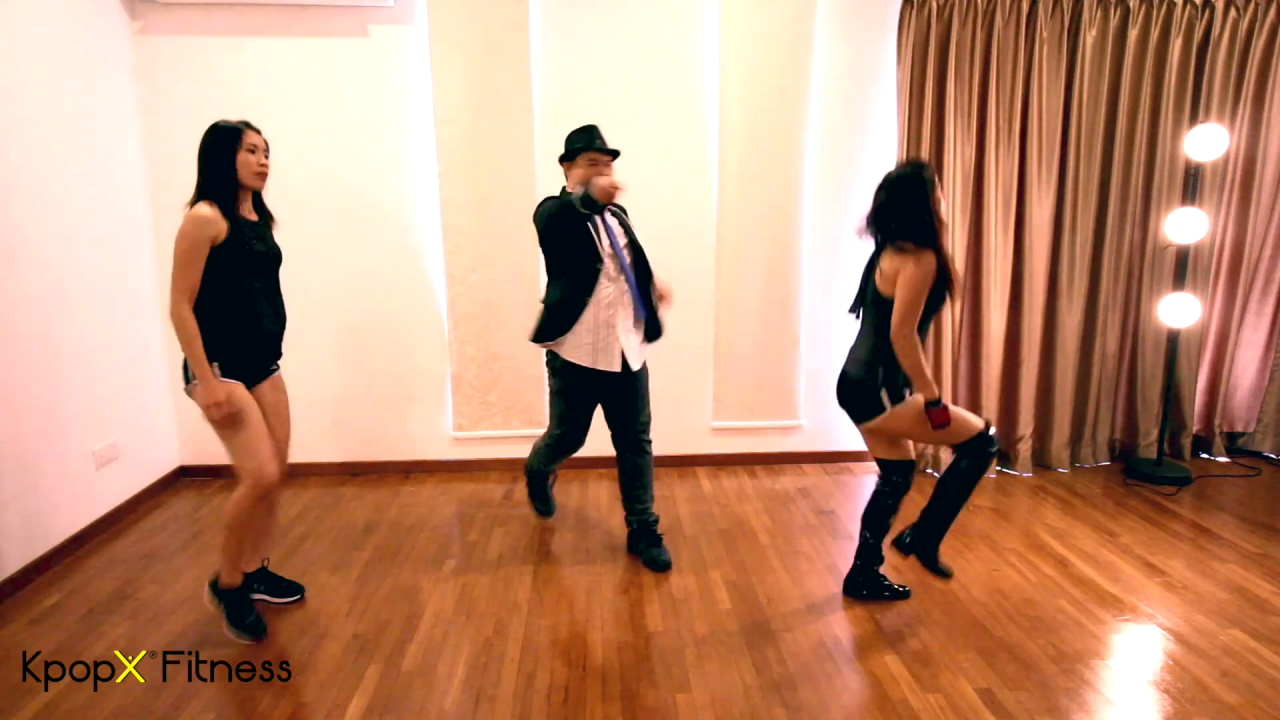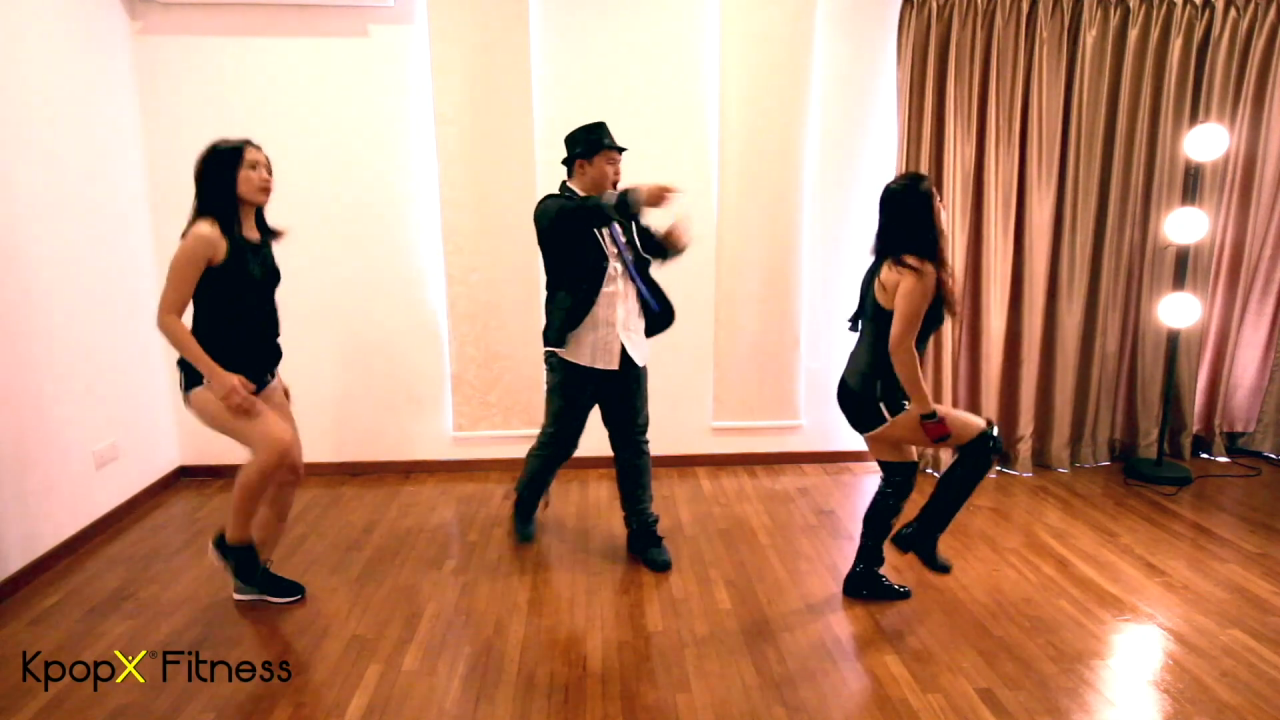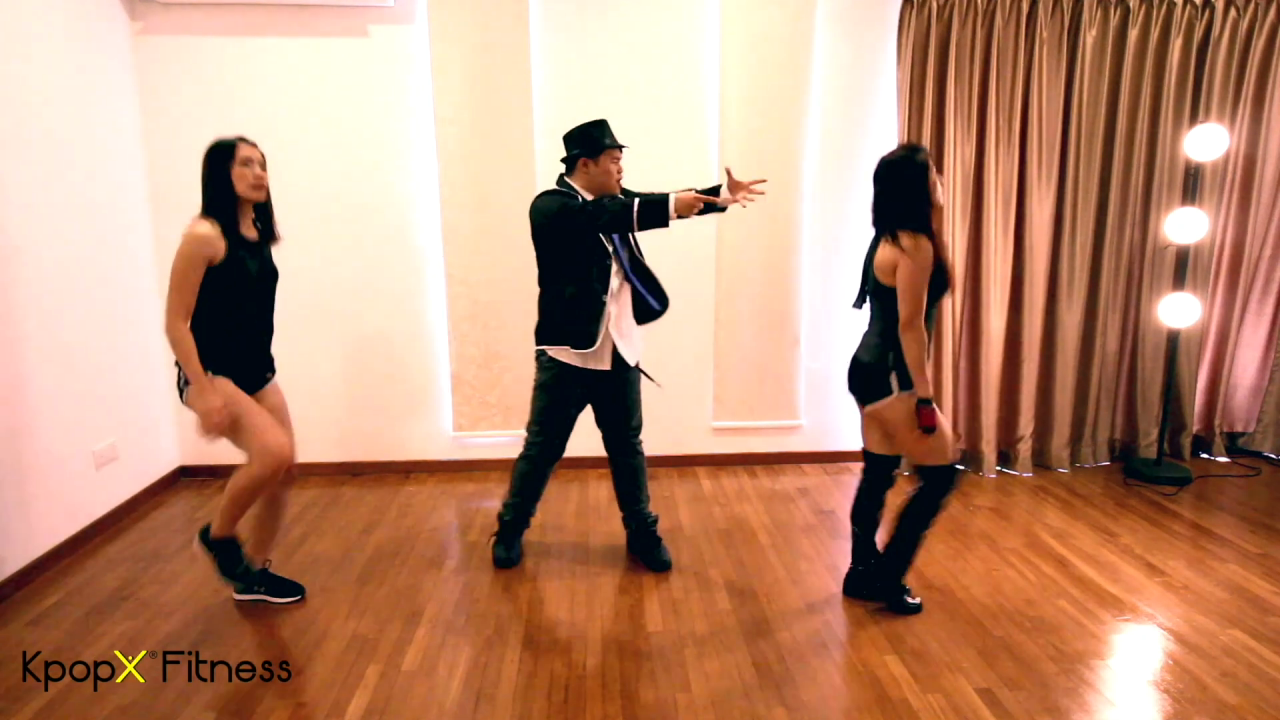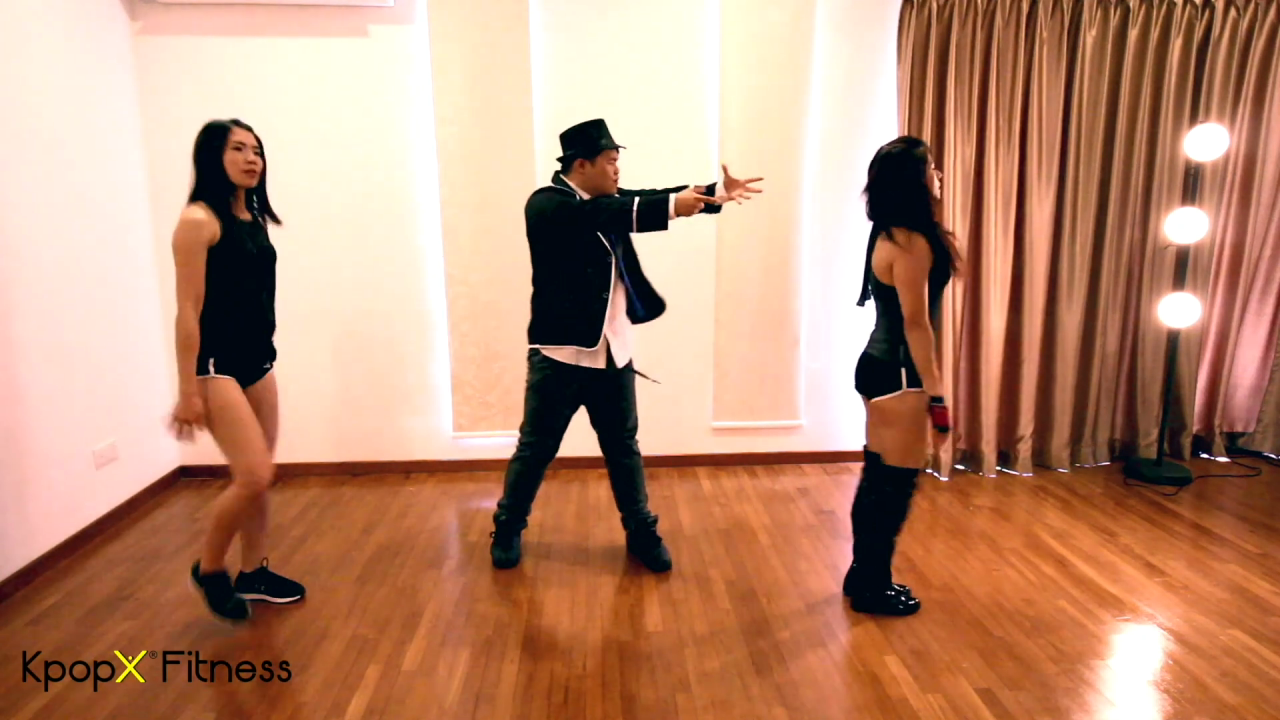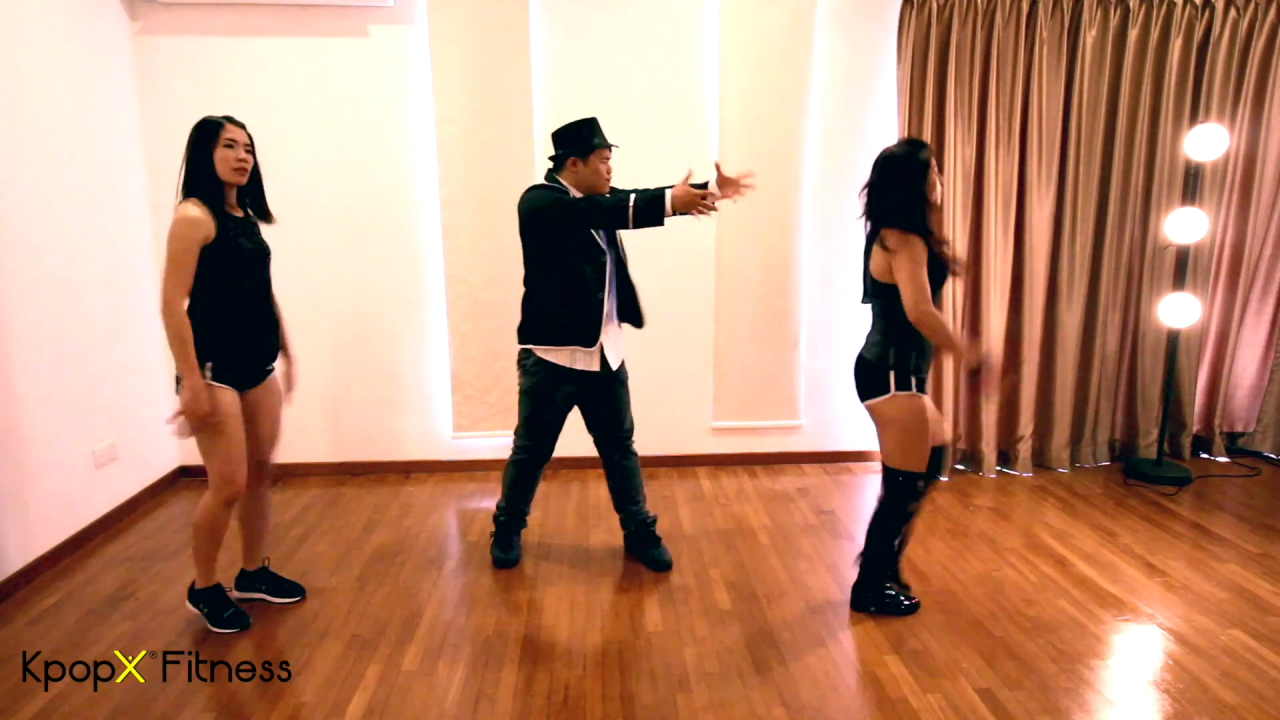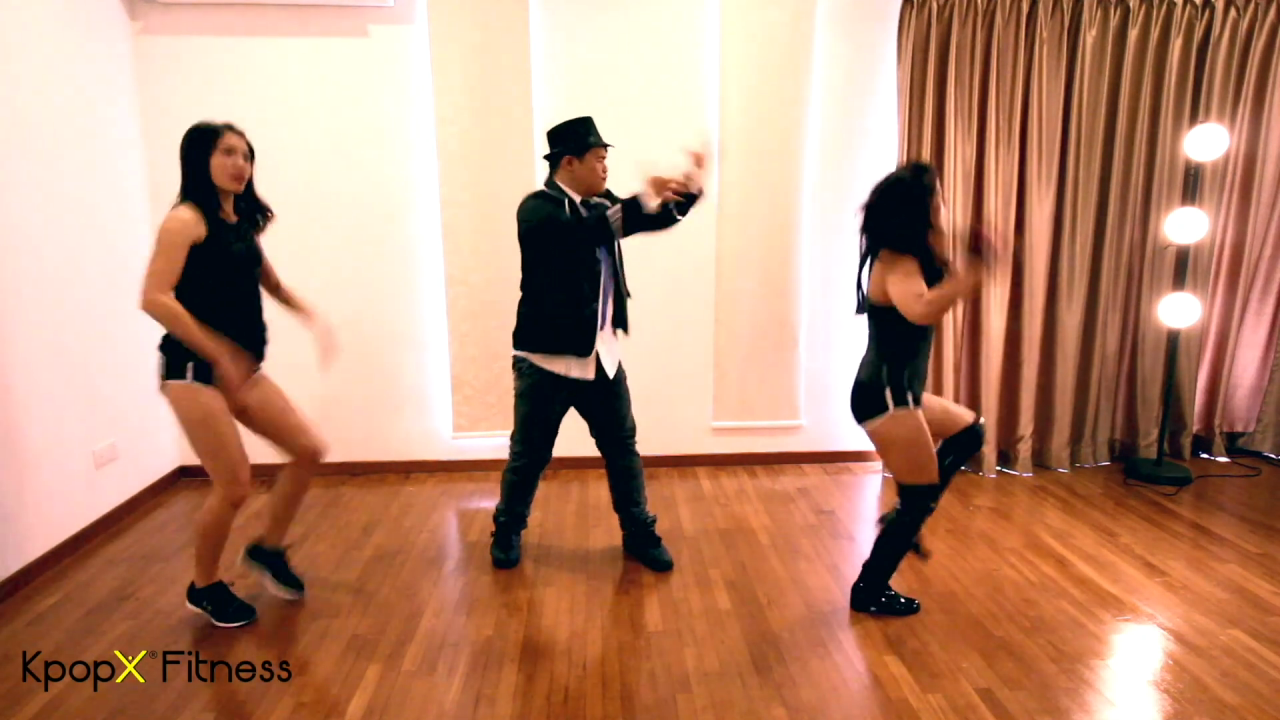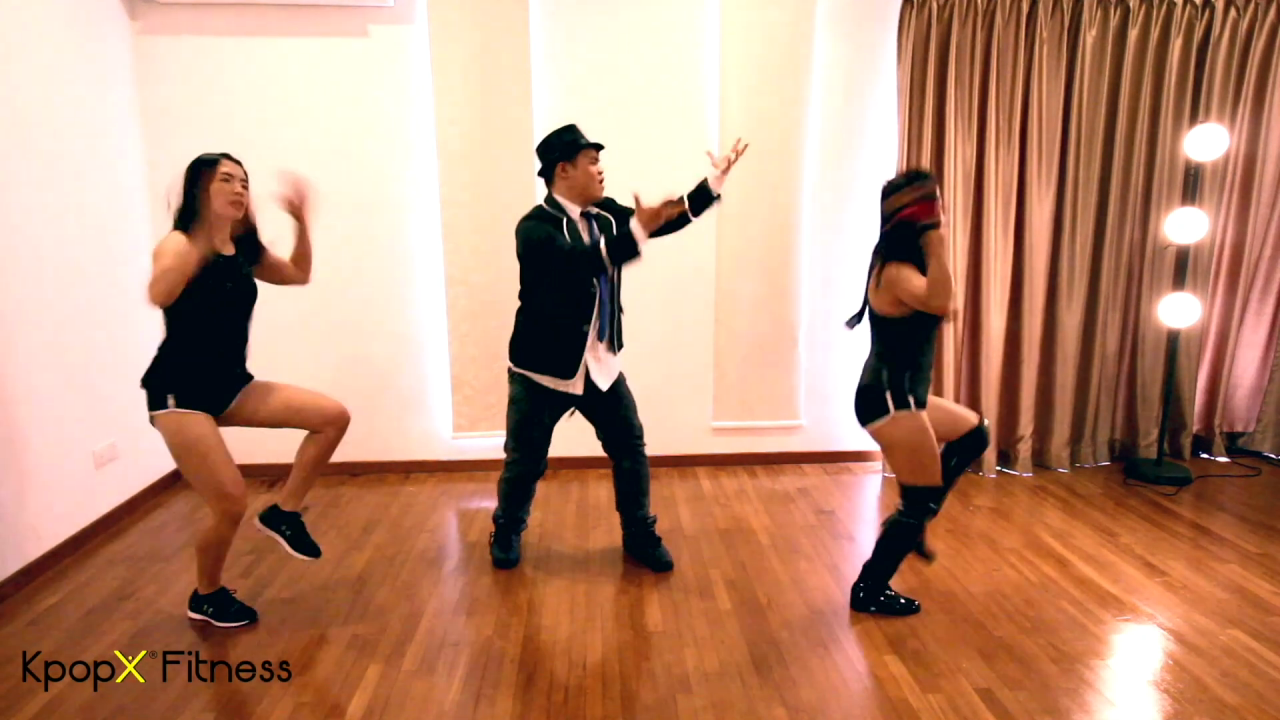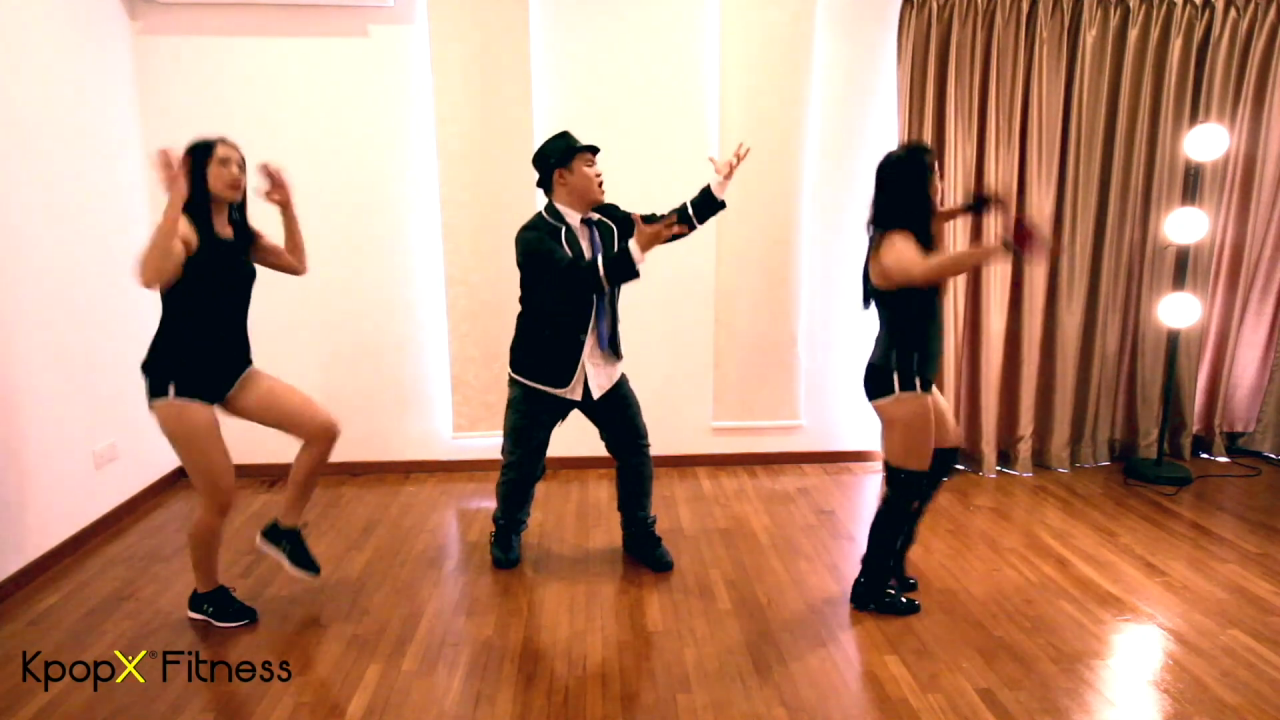
dt=0.1s
person 1, frame 1
left shoulder: (258, 220)
right shoulder: (205, 219)
right elbow: (181, 306)
right wrist: (207, 378)
left hip: (263, 362)
right hip: (223, 369)
left knee: (274, 473)
right knee: (260, 476)
left ankle: (254, 571)
right ankle: (230, 584)
person 1, frame 2
left shoulder: (259, 235)
right shoulder: (206, 237)
right elbow: (169, 317)
left wrist: (277, 375)
right wrist: (218, 373)
left hip: (261, 373)
right hip: (214, 375)
left knee: (289, 470)
right knee: (280, 445)
left ankle: (255, 573)
right ankle: (234, 537)
person 1, frame 3
left shoulder: (260, 234)
right shoulder: (205, 237)
right elbow: (177, 322)
left wrist: (268, 377)
right wrist: (204, 390)
left hip: (256, 374)
right hip: (211, 377)
left knee: (279, 473)
right knee: (274, 454)
left ankle: (254, 573)
right ankle: (220, 534)
person 1, frame 4
left shoulder: (254, 218)
right shoulder: (199, 220)
right elbow: (188, 308)
left wrist: (269, 354)
right wrist: (188, 389)
left hip: (256, 362)
right hip: (213, 366)
left knee: (262, 477)
right knee: (254, 476)
left ankle: (253, 572)
right ankle: (209, 569)
person 1, frame 5
left shoulder: (247, 216)
right shoulder: (194, 217)
right elbow: (173, 306)
left wrist: (286, 351)
right wrist: (192, 383)
left hip: (257, 365)
right hip: (212, 368)
left knee: (260, 474)
right knee: (230, 484)
left ankle: (253, 573)
right ankle: (204, 588)
person 1, frame 6
left shoulder: (244, 223)
right shoulder: (187, 220)
left elbow: (269, 281)
right elbow: (155, 298)
left wrist: (307, 314)
right wrist: (215, 350)
left hip: (242, 364)
right hip: (195, 370)
left knee: (308, 451)
right knee: (234, 484)
left ankle: (268, 549)
right ankle: (205, 589)
person 1, frame 7
left shoulder: (246, 251)
right shoulder: (181, 244)
left elbow: (298, 275)
right elbow: (160, 295)
left wrist: (300, 222)
right wrist: (208, 236)
left hip: (231, 384)
right hip: (180, 392)
left knee: (334, 416)
right knee: (231, 503)
left ankle: (284, 512)
right ankle: (206, 595)
person 1, frame 8
left shoulder: (242, 233)
right shoulder: (183, 229)
left elbow: (296, 265)
right elbow: (152, 276)
left wrist: (286, 208)
right wrist: (175, 203)
left hip: (234, 369)
right hip: (180, 380)
left knee: (323, 428)
right knee: (218, 496)
left ankle: (285, 528)
right ankle: (204, 596)
person 2, frame 1
left shoulder: (892, 249)
right shoulder: (918, 257)
right elbow: (902, 333)
right wrist: (931, 397)
left hip: (861, 381)
right hip: (880, 387)
left knee: (896, 477)
right knee: (980, 441)
left ankle: (865, 573)
right ankle: (923, 537)
person 2, frame 2
left shoulder: (892, 262)
right shoulder: (918, 272)
right elbow: (900, 344)
right wrist: (925, 409)
left hip: (861, 388)
right hip: (879, 397)
left knee: (897, 480)
right knee: (982, 442)
left ankle: (864, 574)
right ankle: (922, 533)
person 2, frame 3
left shoulder: (891, 239)
right shoulder: (914, 246)
right elbow: (909, 323)
right wrist: (924, 396)
left hip: (870, 372)
right hip: (888, 377)
left knee: (880, 473)
right knee: (939, 475)
left ankle: (865, 573)
right ankle: (887, 578)
person 2, frame 4
left shoulder: (894, 235)
right shoulder: (909, 242)
right elbow: (914, 320)
right wrist: (934, 393)
left hip: (881, 366)
right hip: (896, 372)
left knee: (879, 475)
right knee: (898, 483)
left ankle: (864, 572)
right ankle: (873, 588)
person 2, frame 5
left shoulder: (892, 234)
right shoulder: (903, 241)
right elbow: (921, 313)
right wrist: (970, 355)
left hip: (889, 368)
right hip: (893, 373)
left knee: (933, 457)
right knee: (905, 484)
left ankle: (881, 560)
right ankle: (872, 588)
person 2, frame 6
left shoulder: (901, 255)
right shoulder: (897, 263)
right elbow: (923, 312)
right wrist: (971, 269)
left hip: (898, 391)
right hip: (888, 396)
left knee: (969, 432)
right knee: (920, 497)
left ankle: (907, 521)
right ankle: (870, 590)
person 2, frame 7
left shoulder: (906, 263)
right shoulder: (899, 272)
right elbow: (940, 302)
right wrist: (935, 232)
left hip: (903, 394)
right hip: (890, 398)
left knee: (973, 434)
right knee: (922, 499)
left ankle: (911, 525)
right ankle: (869, 590)
person 2, frame 8
left shoulder: (907, 231)
right shoulder: (895, 242)
left elbow: (934, 216)
right elbow: (923, 271)
left wrist: (970, 208)
right wrist: (993, 250)
left hip: (911, 374)
right hip: (899, 377)
left knee: (947, 455)
right knee: (911, 486)
left ankle: (888, 564)
right ankle: (874, 587)
person 3, frame 1
left shoulder: (617, 214)
right shoulder: (554, 211)
left elbow: (635, 265)
right elbow: (565, 219)
left wrist: (652, 286)
right wrist: (591, 198)
left hip: (628, 349)
right hip: (577, 351)
left knee: (635, 441)
right knee: (567, 434)
left ankle: (643, 531)
right ankle: (539, 473)
person 3, frame 2
left shoulder: (615, 210)
right shoulder: (556, 209)
left elbow: (646, 248)
right elbow: (583, 217)
left wrist: (669, 242)
right wrist: (632, 202)
left hip: (627, 348)
right hip: (577, 350)
left knee: (632, 443)
right knee: (559, 440)
left ankle: (642, 532)
right ankle: (526, 502)
person 3, frame 3
left shoulder: (624, 206)
right shoulder: (553, 207)
left elbow: (661, 209)
right elbow: (599, 215)
left wrist: (721, 196)
right wrist: (668, 207)
left hip: (620, 349)
right hip: (569, 350)
left knee: (626, 444)
right knee: (544, 446)
left ankle: (641, 533)
right ankle: (510, 528)
person 3, frame 4
left shoulder: (605, 201)
right shoulder: (547, 204)
left elbow: (645, 204)
right elbow: (605, 215)
left wrist: (718, 193)
right wrist: (672, 207)
left hip: (612, 349)
right hip: (562, 351)
left knee: (623, 445)
right knee: (537, 447)
left ankle: (641, 532)
right ankle: (508, 529)
person 3, frame 5
left shoulder: (597, 200)
right shoulder: (540, 201)
left elbow: (636, 204)
right elbow: (596, 212)
left wrist: (711, 192)
right wrist: (669, 202)
left hip: (604, 351)
right hip: (553, 352)
left knee: (619, 446)
right knee: (532, 449)
left ankle: (640, 532)
right ankle: (507, 530)
person 3, frame 6
left shoulder: (598, 204)
right shoulder: (538, 208)
left elbow: (653, 219)
right elbow: (583, 234)
left wrist: (689, 186)
right wrist: (647, 199)
left hip: (599, 355)
right hip: (547, 357)
left knee: (621, 446)
right knee: (530, 455)
left ankle: (639, 534)
right ankle: (507, 531)
person 3, frame 7
left shoulder: (604, 213)
right shoulder: (536, 226)
left elbow: (674, 215)
right elbow: (575, 263)
left wrist: (713, 181)
right wrist: (636, 232)
left hip: (601, 363)
right hip: (544, 367)
left knee: (629, 447)
right knee: (524, 461)
left ankle: (638, 535)
right ankle: (507, 531)
person 3, frame 8
left shoulder: (607, 219)
right shoulder: (535, 236)
left elbow: (668, 228)
right elbow: (578, 281)
left wrist: (718, 187)
right wrist: (634, 252)
left hip: (602, 367)
right hip: (545, 371)
left knee: (634, 448)
right knee: (522, 465)
left ankle: (639, 535)
right ankle: (508, 532)
